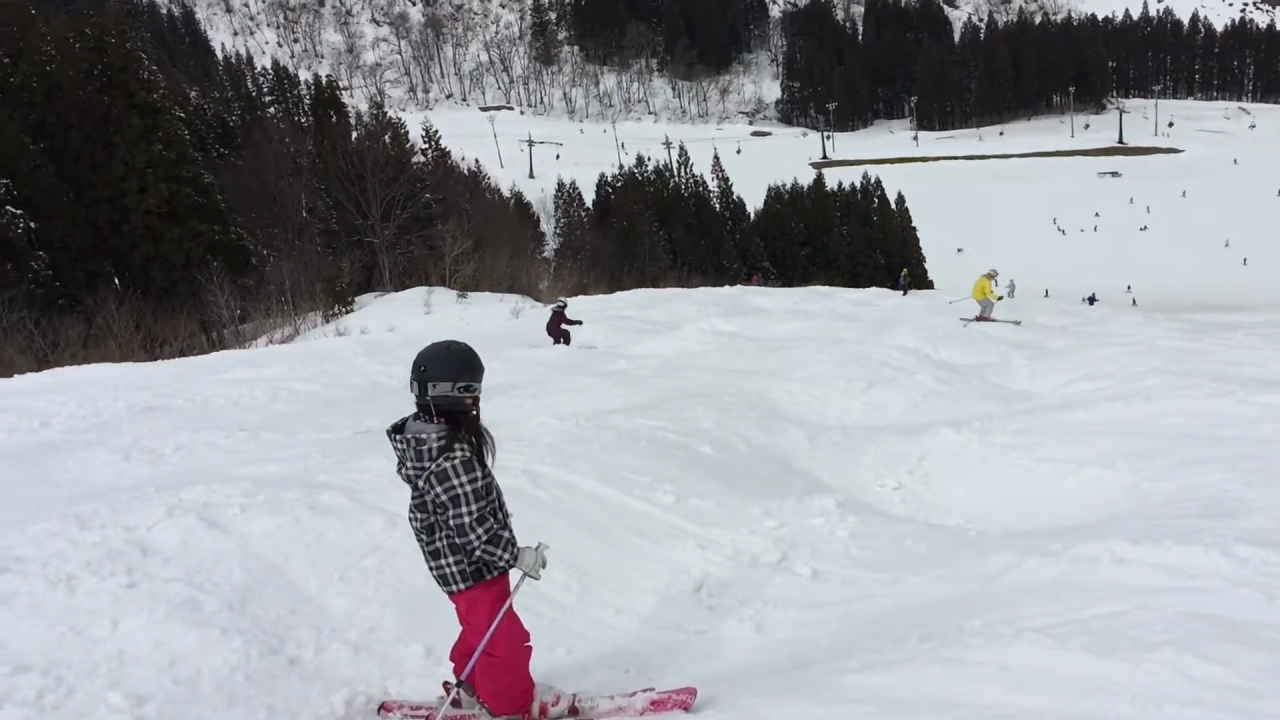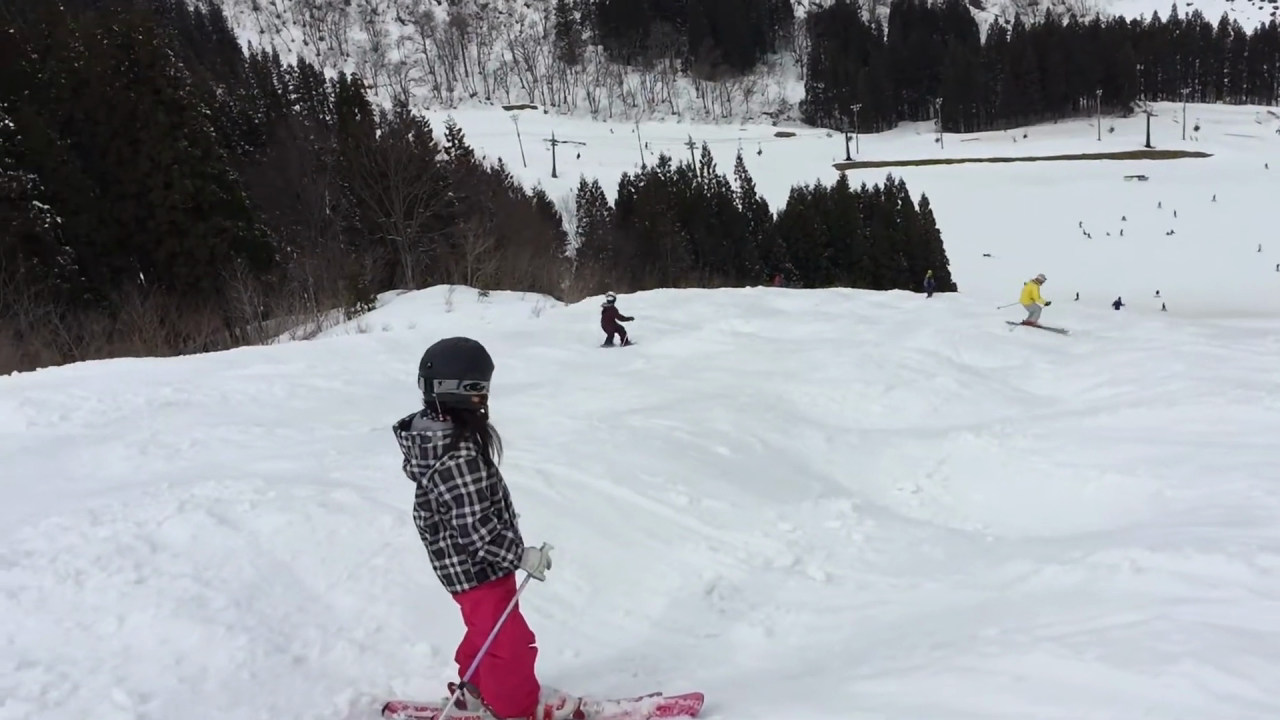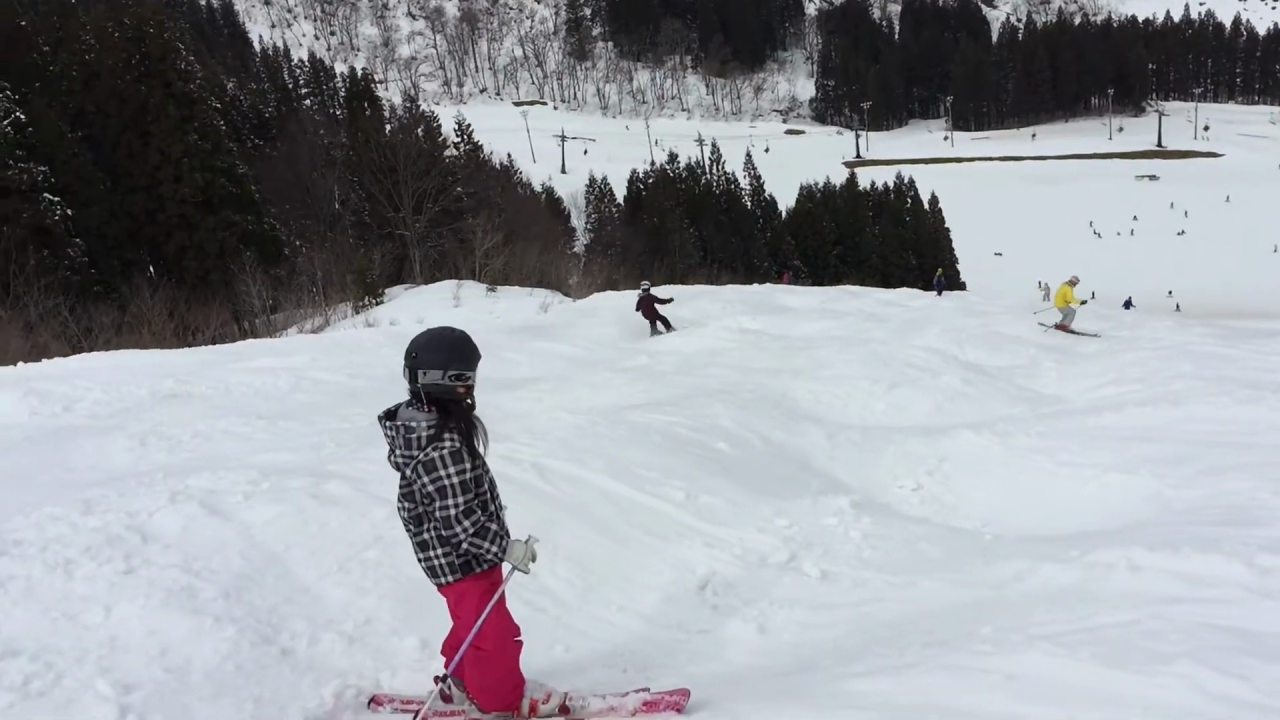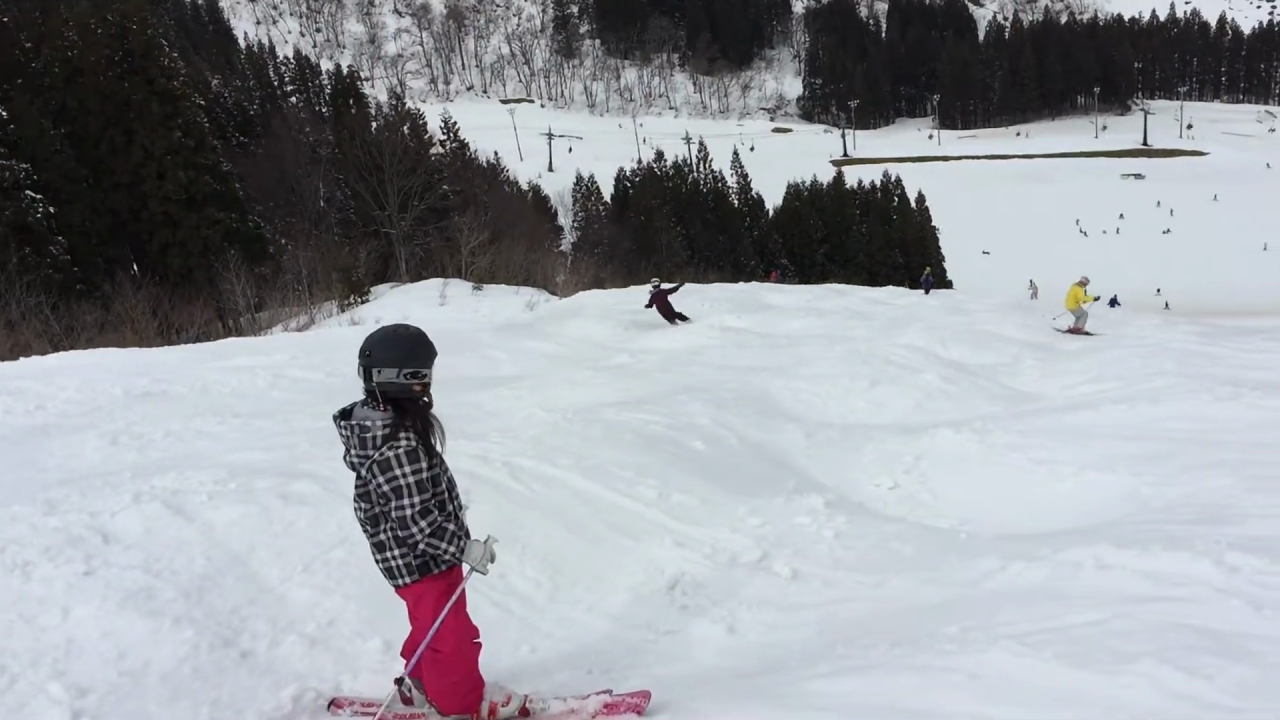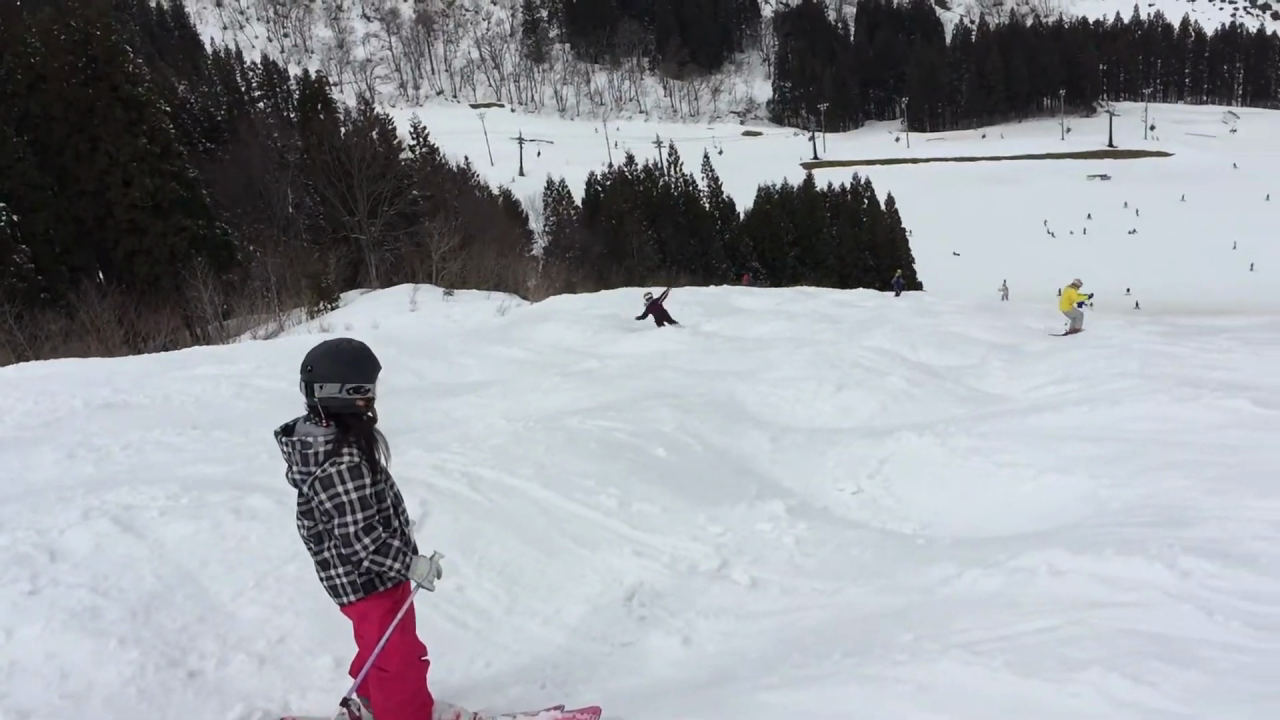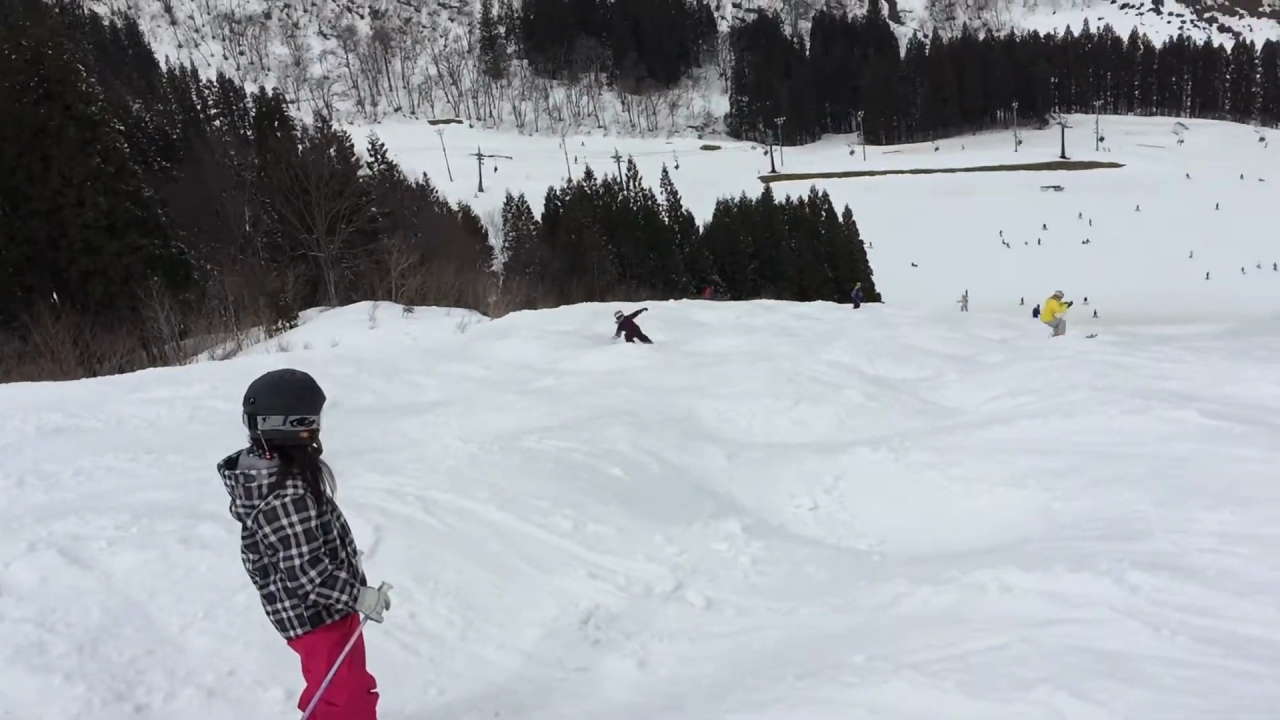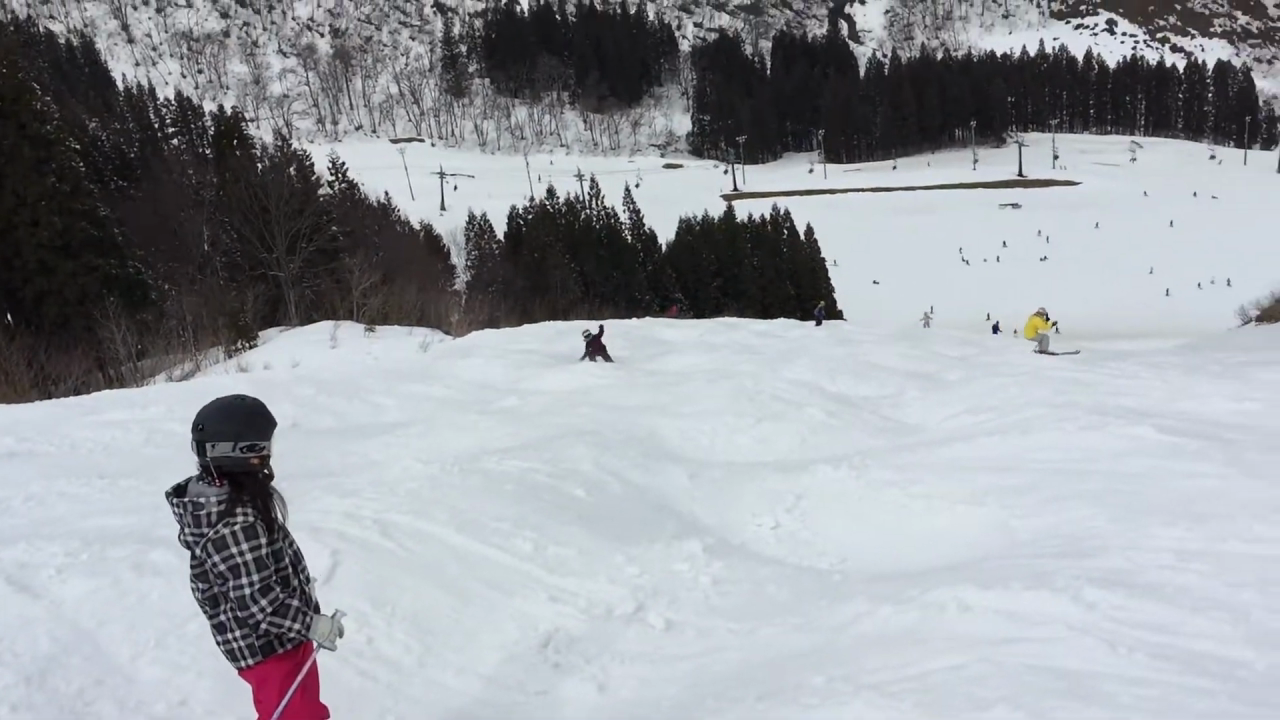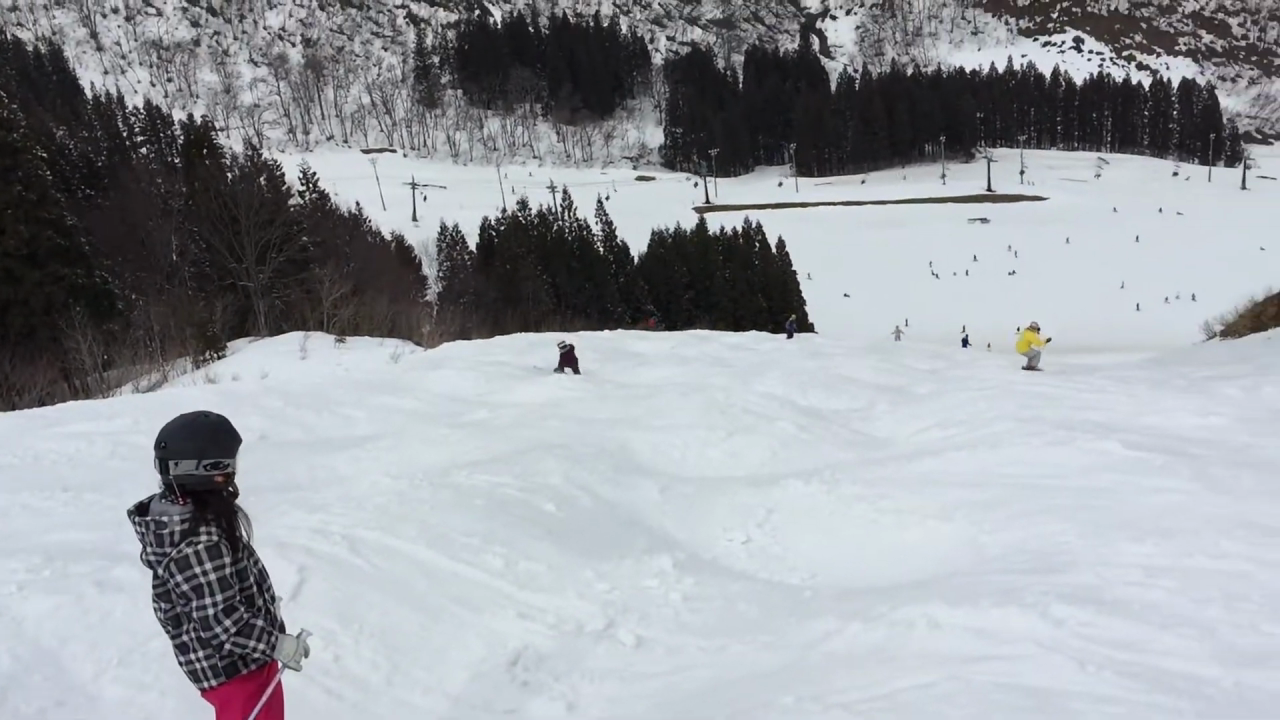
dt=0.2s
person 1, frame 1
left shoulder: (423, 436)
right shoulder: (454, 459)
right elbow: (472, 529)
right wrist: (517, 555)
left hip: (457, 564)
right hip: (472, 568)
left knee: (481, 629)
right knee: (502, 637)
left ankle: (472, 688)
person 1, frame 2
left shoulder: (430, 433)
right shoulder: (459, 458)
right elbow: (476, 530)
right wrist: (521, 556)
left hip: (466, 565)
right hip: (478, 568)
left knee: (486, 630)
right knee: (507, 639)
person 1, frame 3
left shoulder: (420, 424)
right shoulder: (444, 449)
right elbow: (460, 521)
right wrist: (506, 548)
left hip: (453, 556)
right hip: (464, 561)
left knee: (473, 624)
right knee: (492, 632)
left ankle: (463, 683)
person 1, frame 4
left shoulder: (378, 422)
right shoulder: (400, 448)
right elbow: (416, 522)
right wrist: (465, 548)
left hip: (414, 558)
right hip: (422, 562)
left knee: (433, 627)
right knee: (450, 634)
left ankle: (422, 686)
person 1, frame 5
left shoulder: (322, 438)
right shoulder: (342, 463)
right elbow: (360, 538)
right wrist: (411, 564)
left hip: (363, 574)
right hip: (369, 579)
left knee: (380, 646)
right knee: (397, 654)
person 1, frame 6
left shoulder: (268, 469)
right shoulder: (286, 496)
right elbow: (306, 572)
right wrist: (359, 597)
left hip: (312, 608)
right hip: (316, 613)
left knee: (333, 684)
person 1, frame 7
left shoulder: (219, 496)
right shoulder: (236, 524)
right elbow: (257, 603)
right wrist: (312, 625)
left hip: (270, 639)
right hip: (270, 644)
person 1, frame 8
left shoulder: (182, 513)
right shoulder: (200, 543)
right elbow: (221, 622)
right wrist: (278, 644)
left hip: (237, 657)
right hip: (234, 666)
